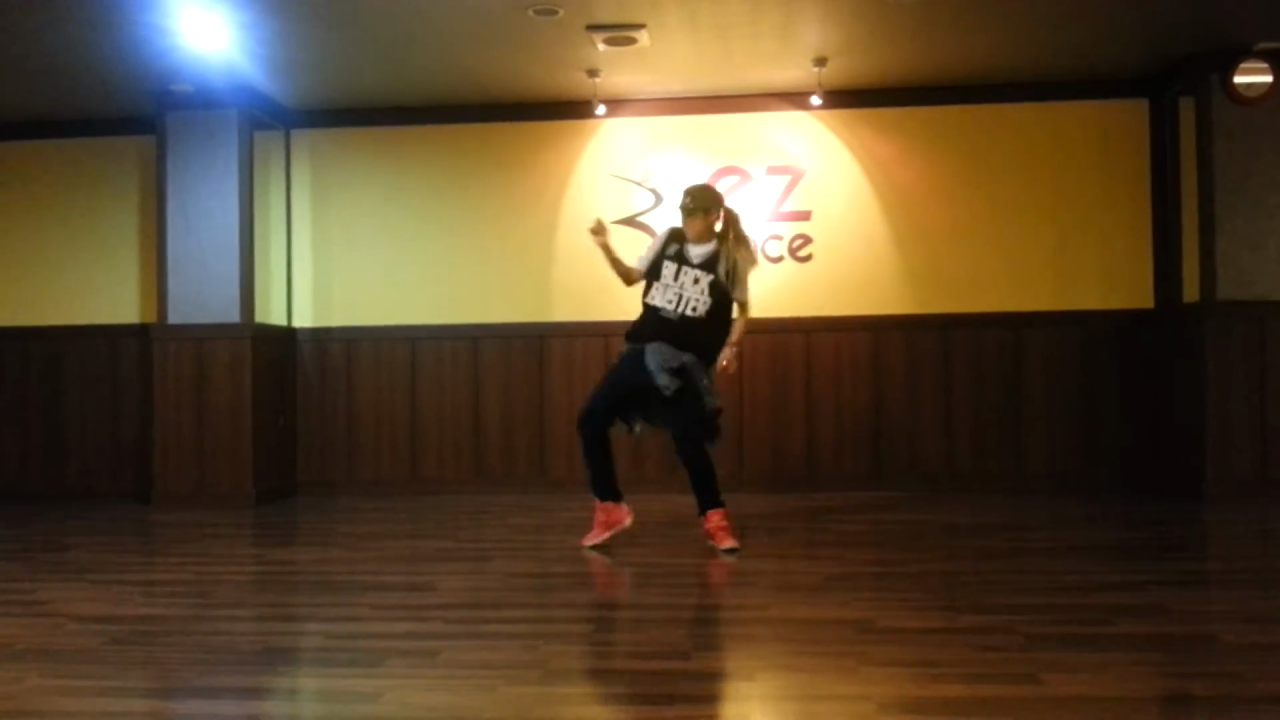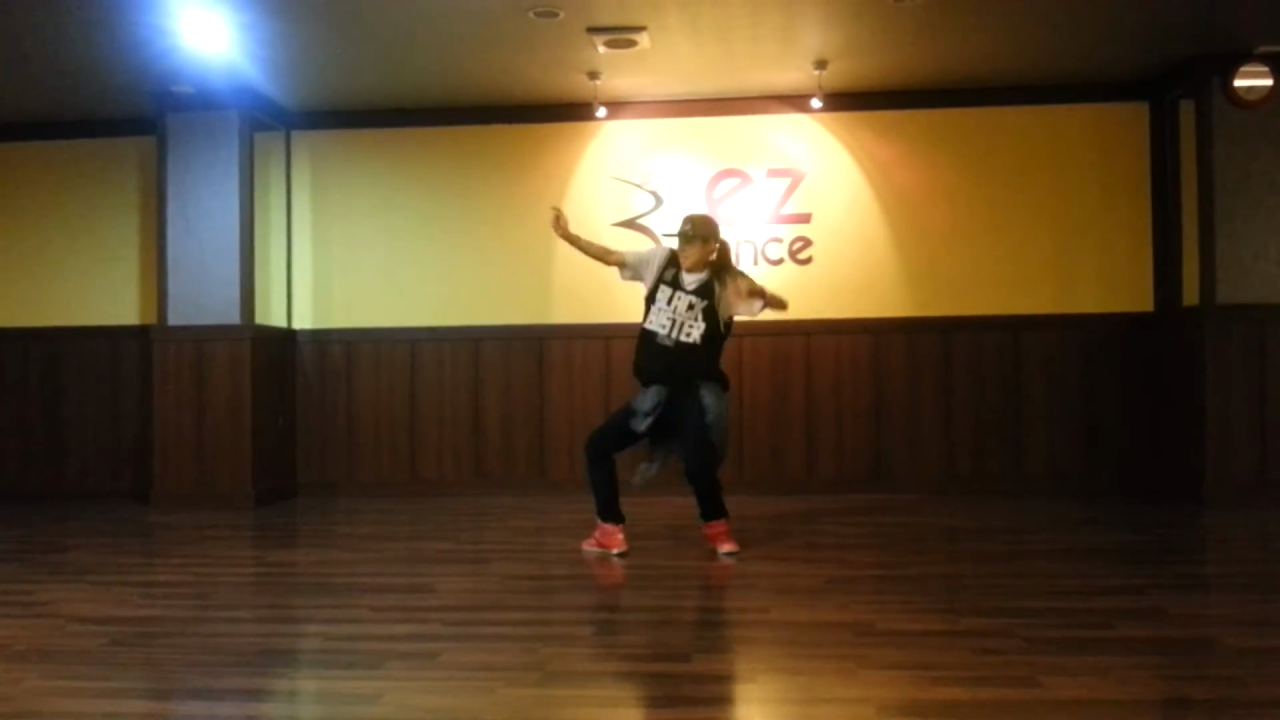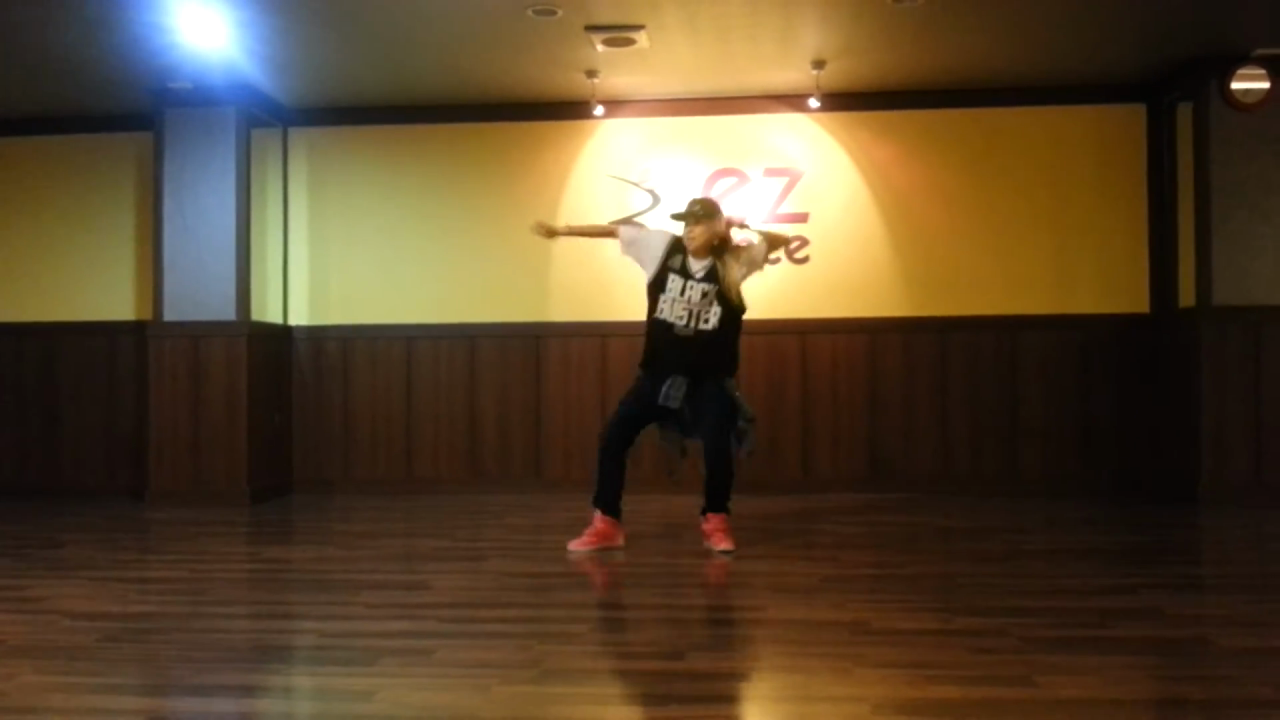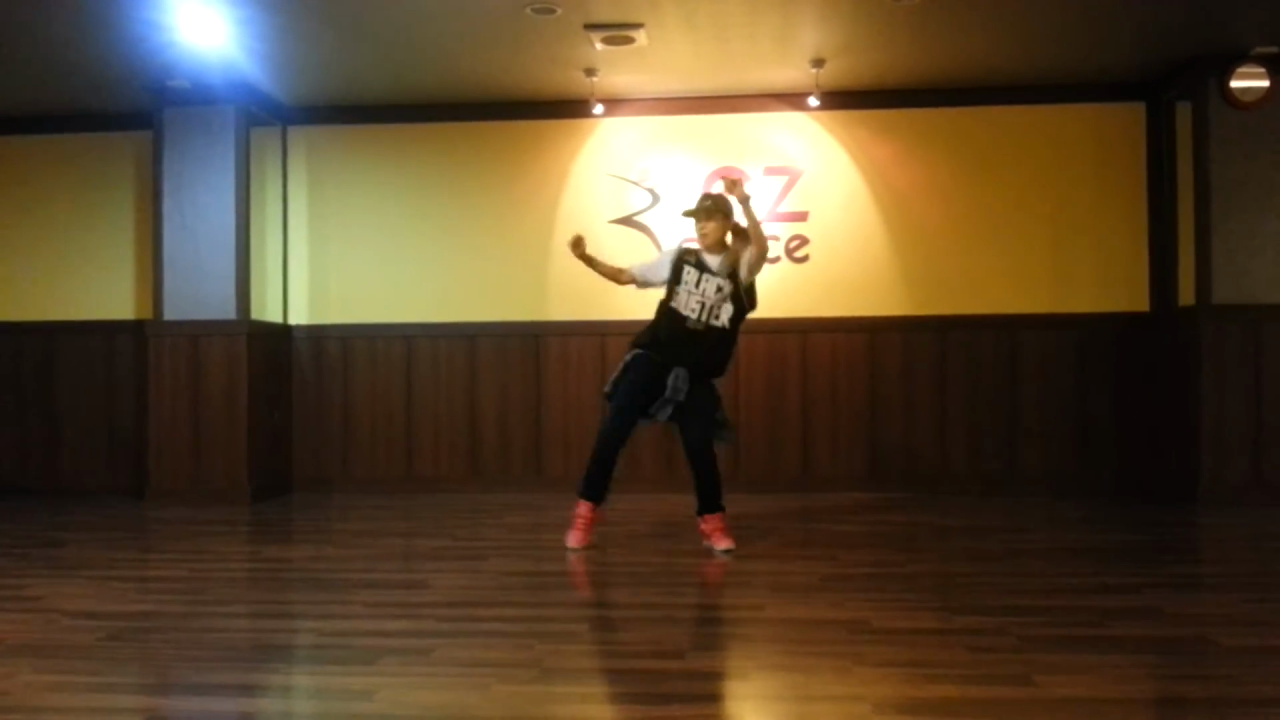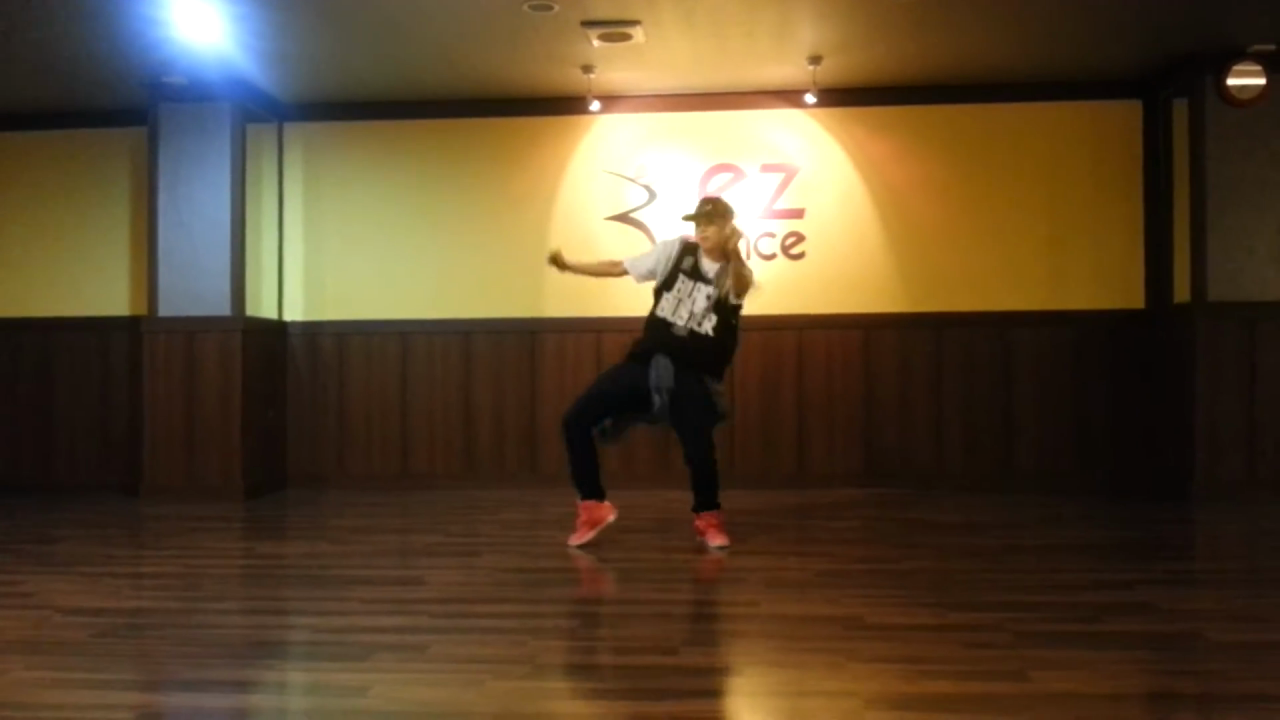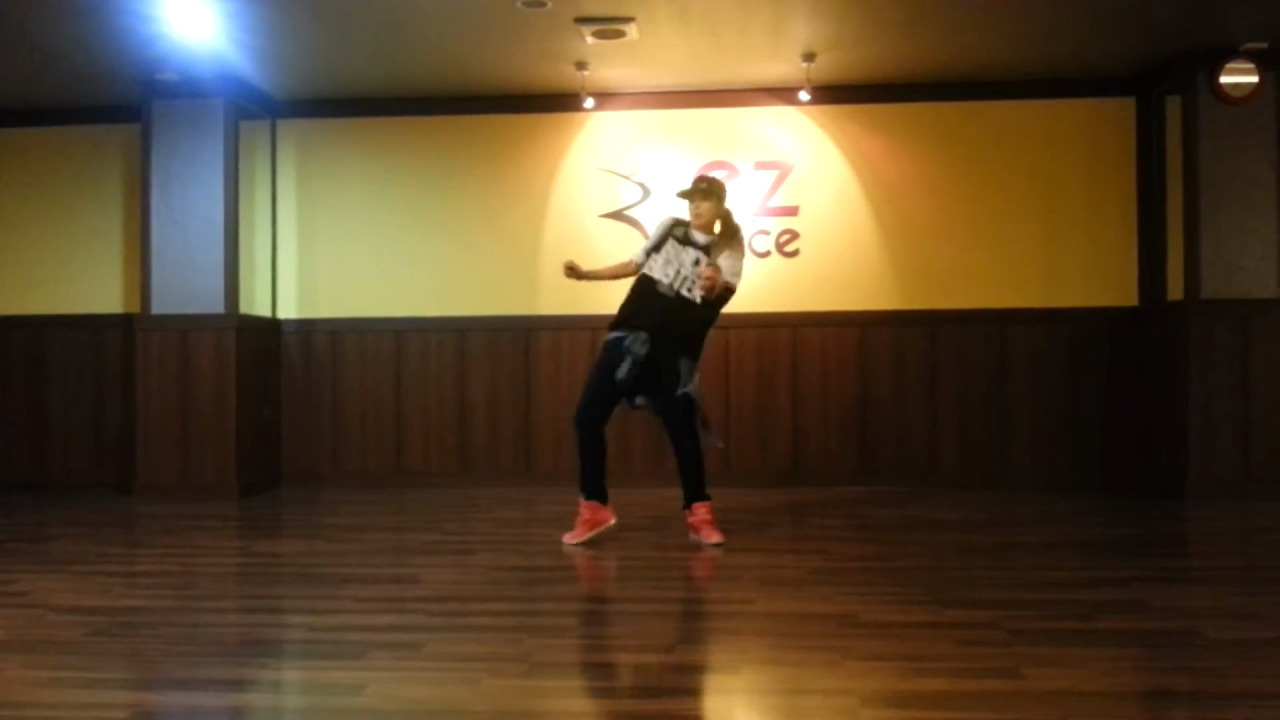
dt=0.2s
person 1, frame 1
left shoulder: (729, 259)
right shoulder: (668, 240)
left elbow: (741, 311)
right elbow: (632, 278)
left wrist: (731, 346)
right wrist: (605, 246)
left hip: (686, 362)
right hip: (642, 353)
left knee: (689, 442)
right knee: (590, 421)
left ankle: (715, 521)
right ankle: (610, 510)
person 1, frame 2
left shoulder: (724, 284)
right shoulder: (662, 260)
left elbow: (778, 306)
right elbow: (612, 258)
left wrist: (760, 294)
right wrist: (567, 235)
left hip: (695, 391)
right hip: (653, 388)
left knee: (699, 464)
right knee: (598, 445)
left ankle: (716, 527)
right ankle: (610, 530)
person 1, frame 3
left shoulder: (730, 263)
right shoulder: (663, 246)
left elbow: (780, 241)
right elbow: (614, 230)
left wrist: (741, 226)
right wrist: (560, 230)
left hip: (709, 380)
right hip: (659, 375)
left knee: (718, 450)
right knee: (614, 438)
left ankle: (715, 524)
right ankle: (606, 525)
person 1, frame 4
left shoulder: (742, 262)
right shoulder: (679, 257)
left elbow: (761, 246)
right elbow: (624, 277)
left wrist: (743, 201)
right wrist: (585, 258)
left hip: (696, 375)
right hip: (651, 360)
left knee: (700, 449)
right knee: (613, 432)
left ankle: (712, 524)
right ankle: (585, 512)
person 1, frame 5
left shoulder: (734, 273)
right shoulder: (675, 251)
left elbow: (743, 286)
right elbow: (621, 268)
left wrist: (734, 251)
right wrist: (568, 266)
left hip: (691, 377)
right hip: (644, 362)
left knee: (699, 450)
right knee: (575, 421)
left ankle: (708, 520)
right ankle: (594, 508)
person 1, frame 6
left shoulder: (729, 251)
right shoulder: (669, 227)
left elbow: (723, 286)
right elbow: (636, 265)
left wrist: (715, 282)
right wrist: (584, 275)
left hip: (672, 350)
right hip: (626, 336)
left knee: (683, 433)
right knee: (588, 418)
left ankle: (699, 515)
right ankle: (594, 510)
